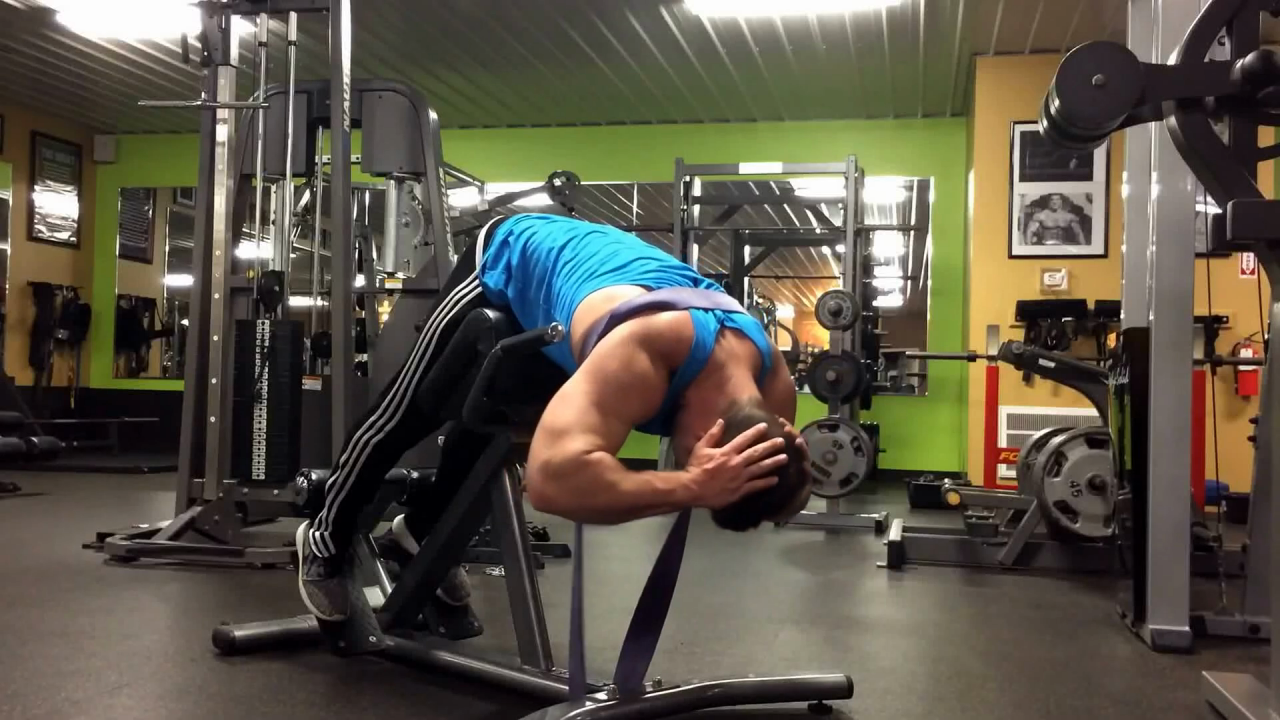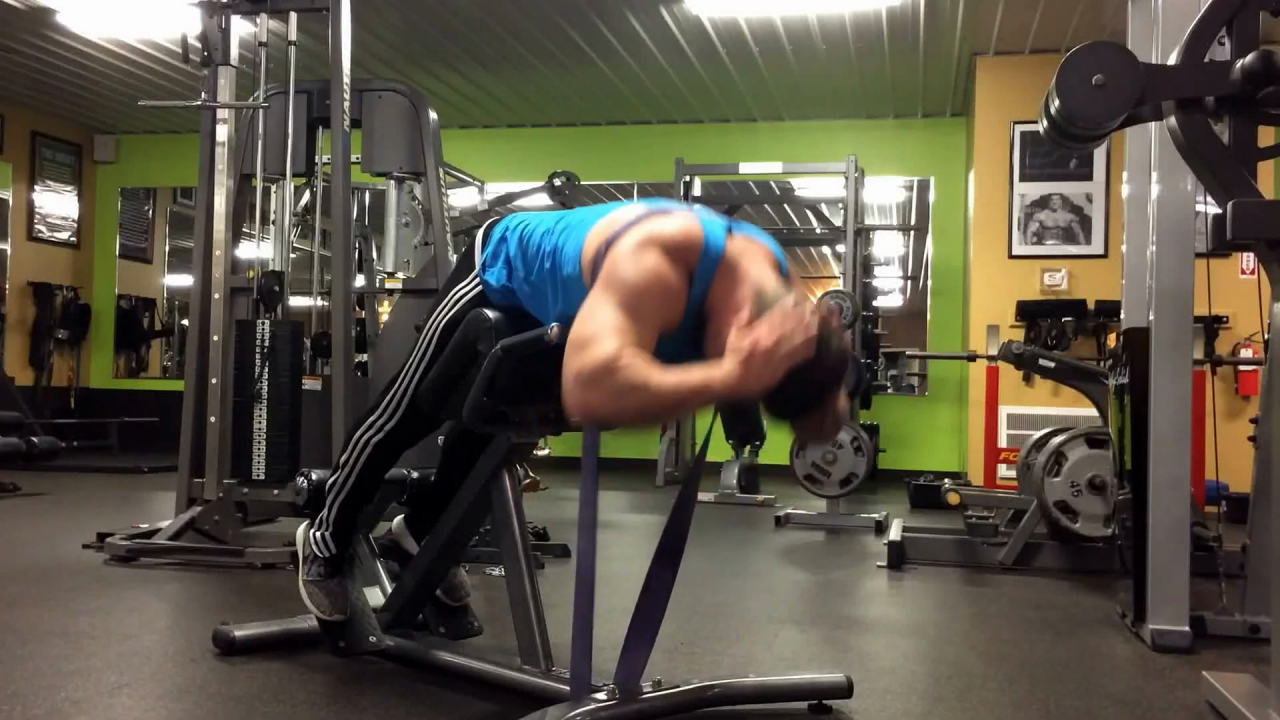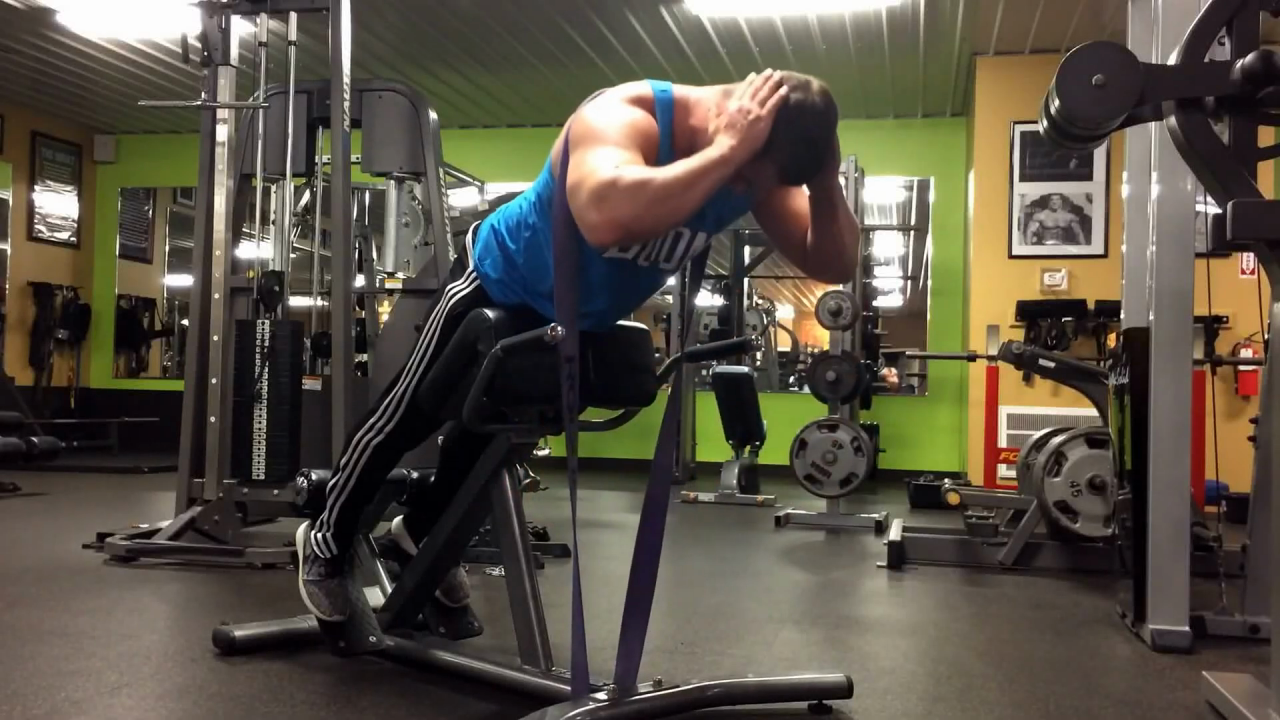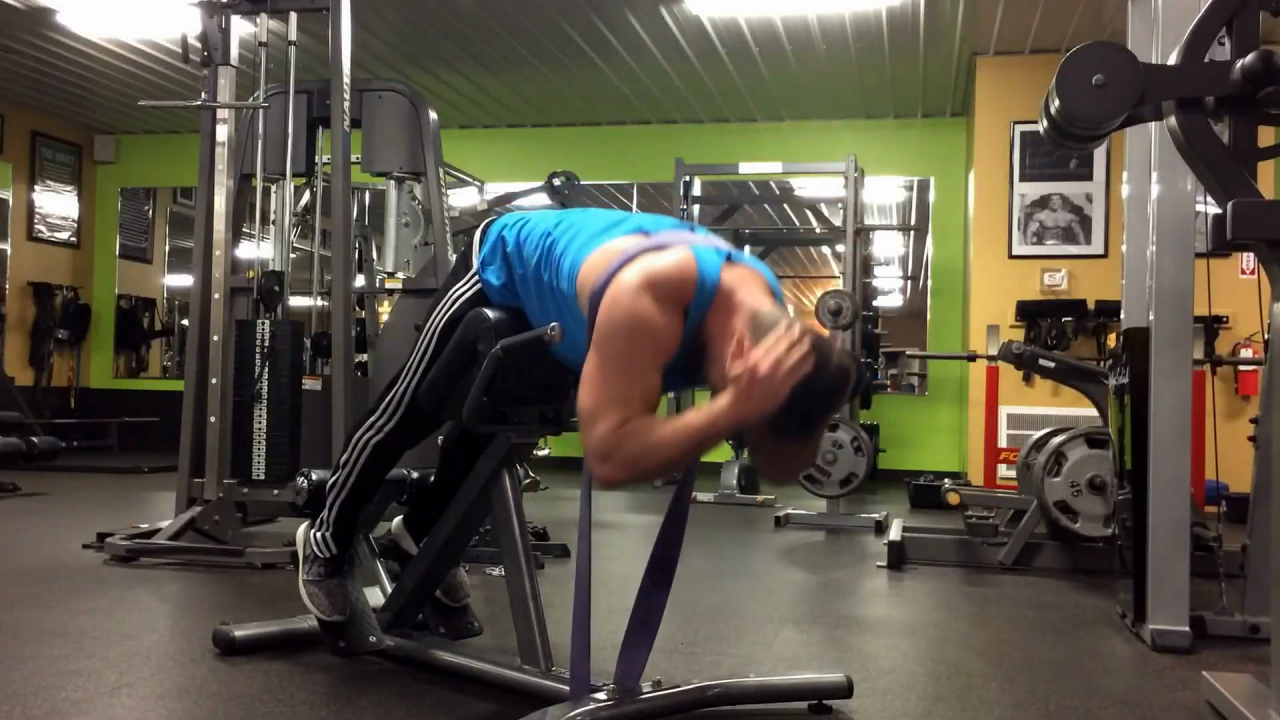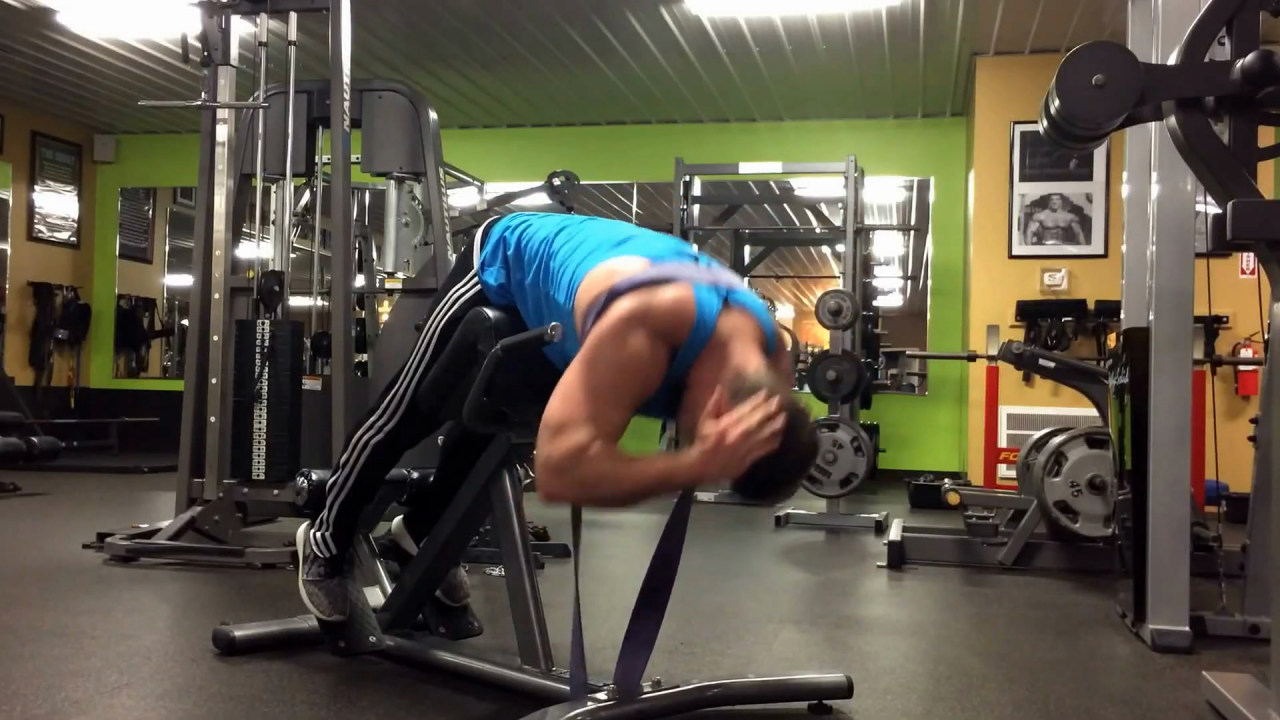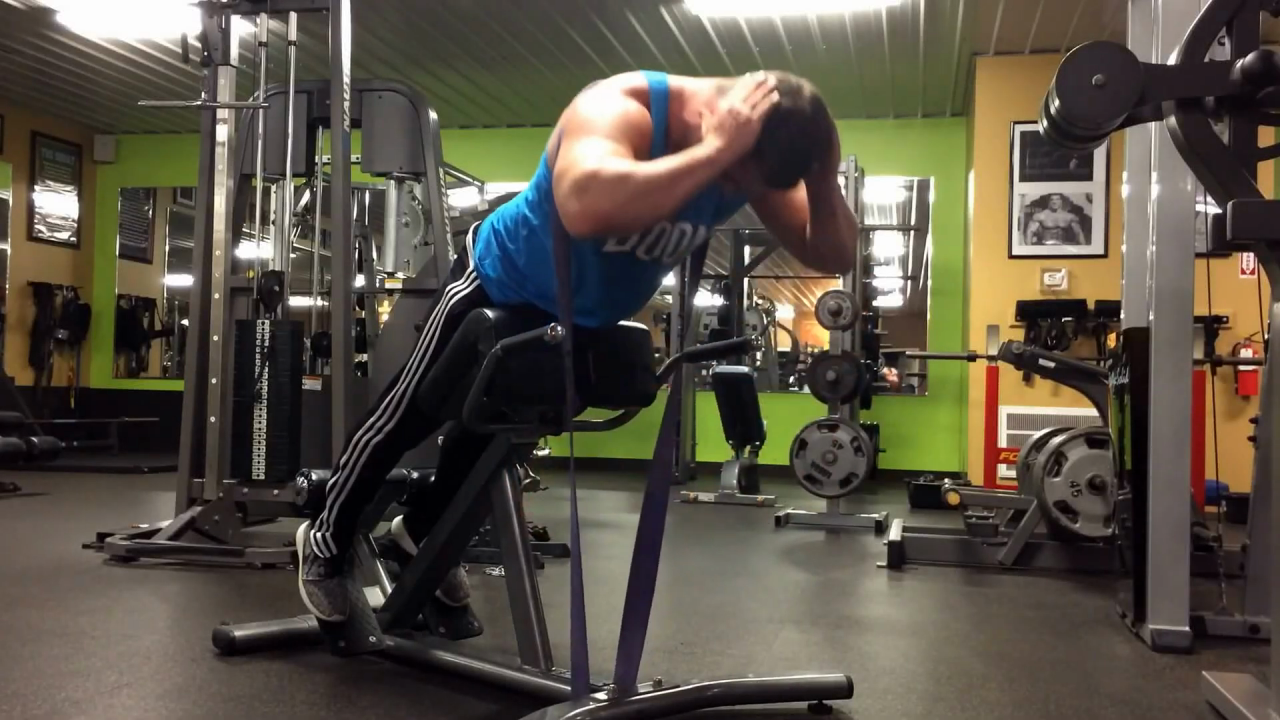
dt=0.5s
person 1, frame 1
left shoulder: (768, 382)
right shoulder: (642, 354)
left elbow: (773, 474)
right elbow: (552, 479)
left wrist: (790, 484)
right wrist: (692, 488)
right hip: (511, 263)
right knee: (406, 419)
left ankle: (422, 530)
right ankle: (324, 544)
person 1, frame 2
left shoulder: (779, 289)
right shoulder: (656, 259)
left elbow: (818, 426)
right elbow: (587, 392)
right wrist: (729, 376)
left hip: (560, 320)
right hip: (506, 280)
right knee: (406, 419)
left ankle: (421, 532)
right ankle: (326, 543)
person 1, frame 3
left shoulder: (751, 172)
right shoulder: (623, 117)
left elbow: (835, 266)
right elbow: (608, 216)
left wrist: (824, 178)
right wrist: (727, 148)
left hip: (582, 322)
right hip: (501, 282)
left knee: (492, 432)
right knee: (403, 423)
left ankle: (420, 532)
right ankle: (327, 542)
person 1, frame 4
left shoulder: (771, 315)
right shoulder: (651, 297)
left elbow: (785, 464)
right elbow: (610, 454)
left wrist: (802, 426)
right wrist: (732, 403)
left hip: (563, 288)
right hip: (506, 267)
right knee: (408, 418)
left ankle: (421, 530)
right ankle: (326, 544)
person 1, frame 5
left shoulder: (767, 357)
right shoulder: (643, 325)
left elbow: (763, 461)
right elbow: (559, 469)
right wrist: (700, 462)
right hip: (508, 266)
right knee: (407, 419)
left ankle: (422, 530)
right ankle: (325, 545)
person 1, frame 6
left shoulder: (749, 160)
right shoulder: (619, 109)
left elbow: (834, 258)
right elbow: (587, 206)
left wrist: (823, 181)
right wrist: (713, 151)
right hip: (501, 284)
right knee: (406, 421)
left ankle: (424, 533)
right ankle: (326, 544)
